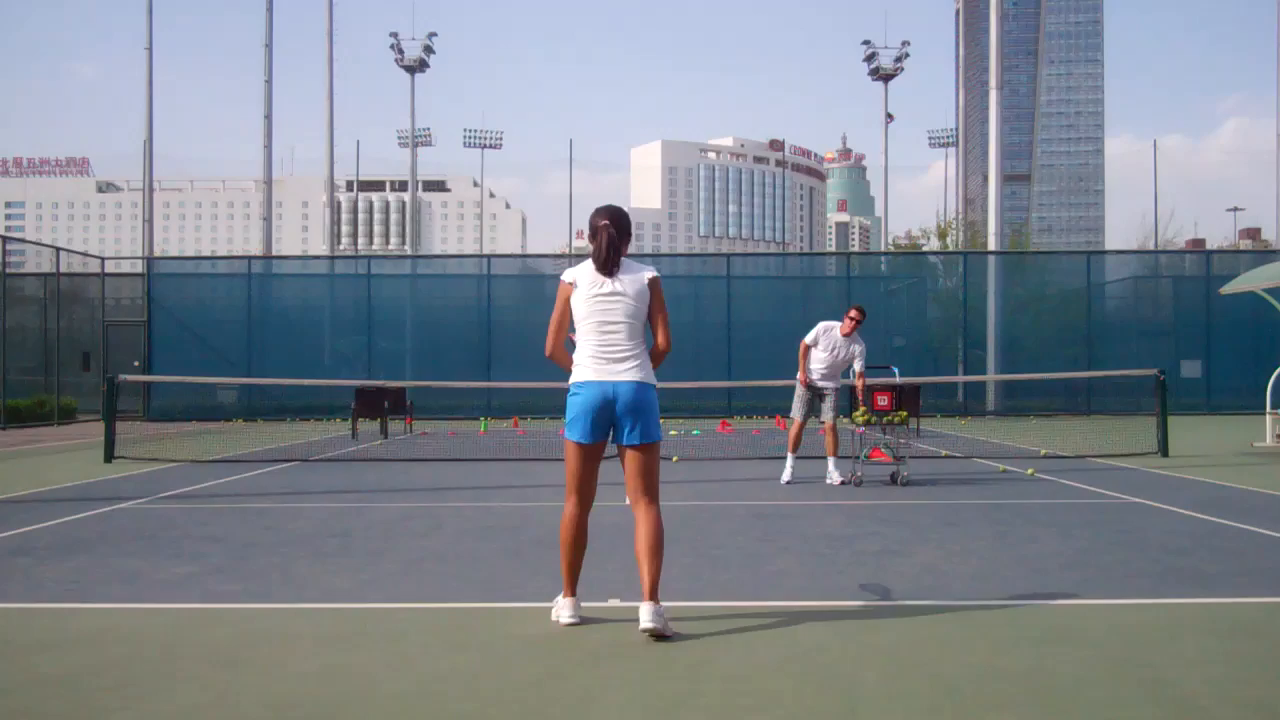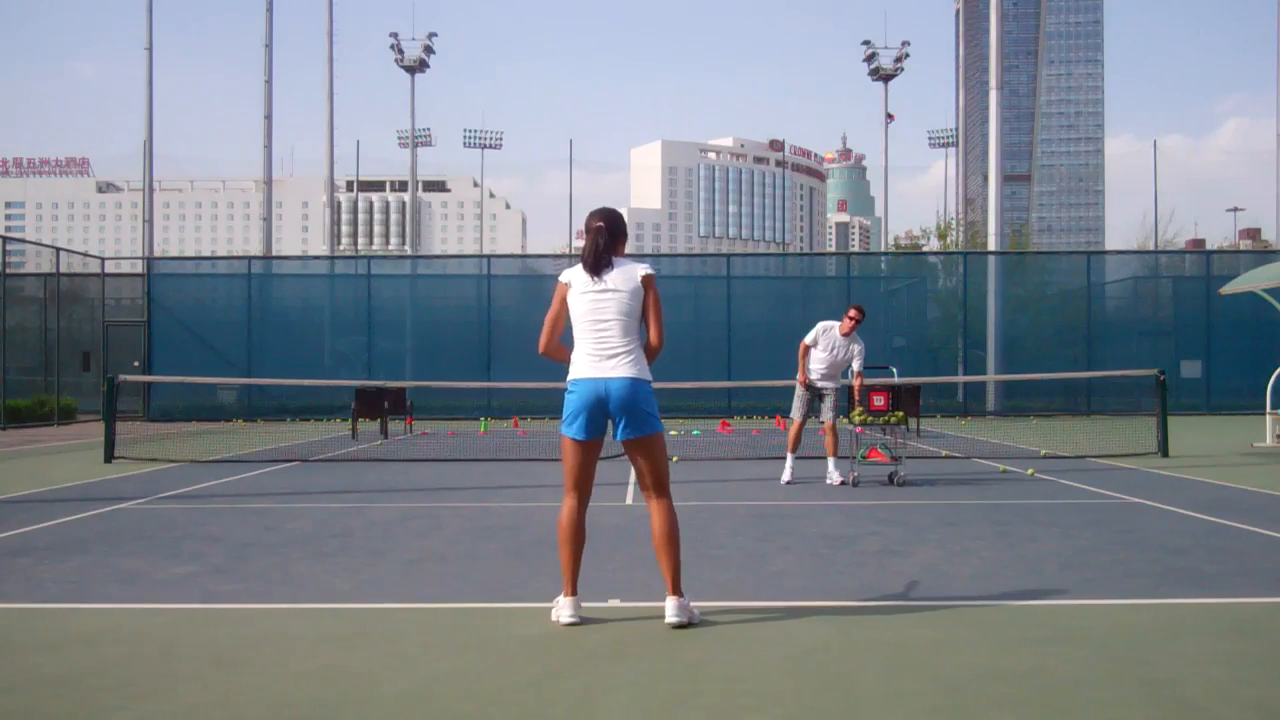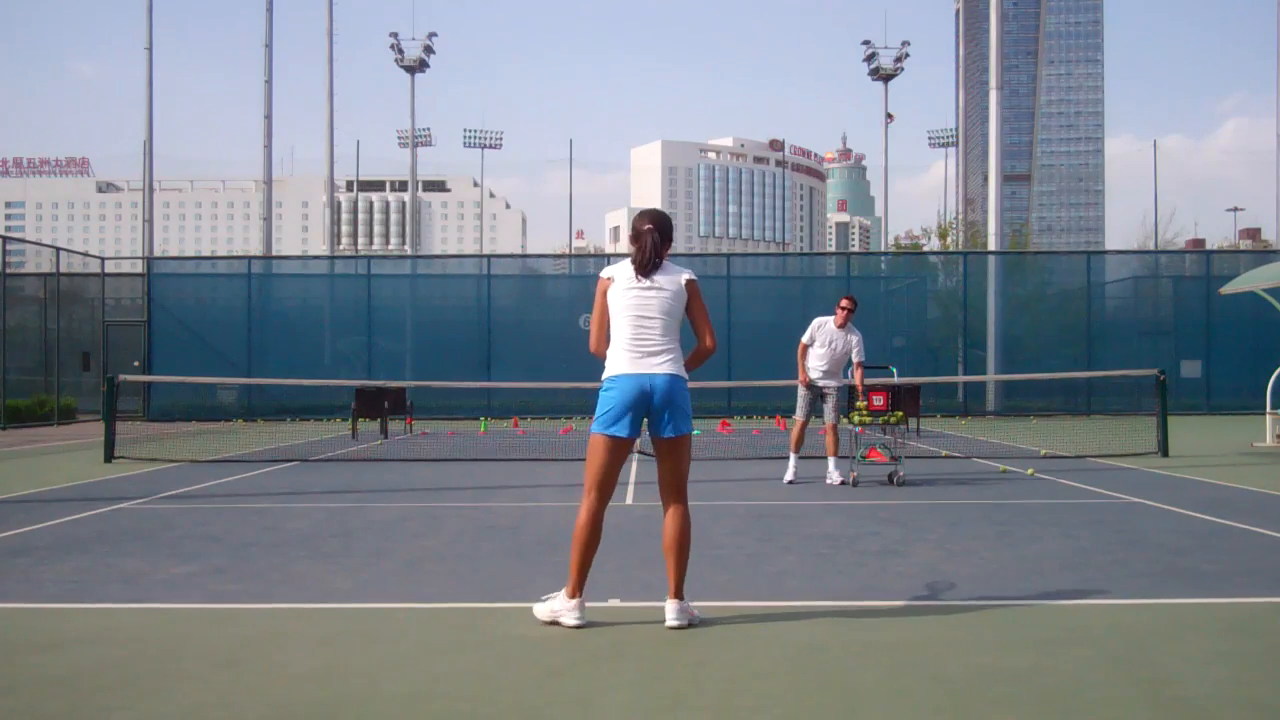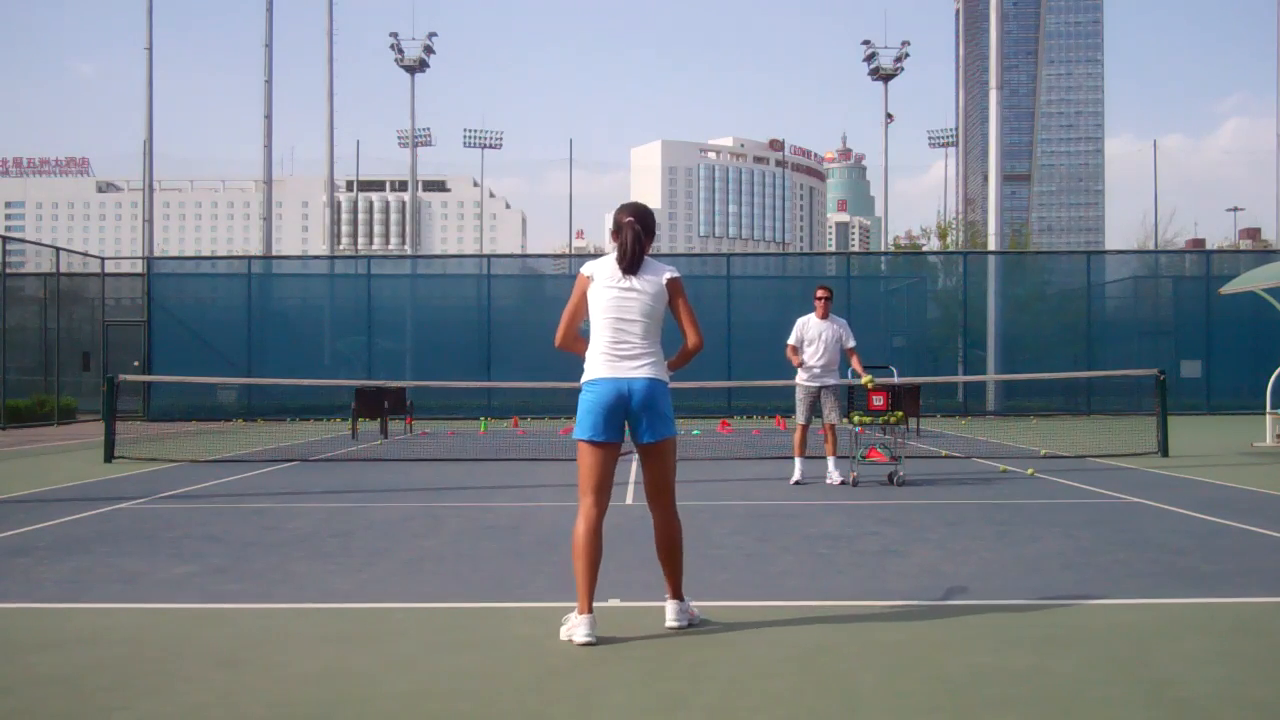
dt=0.4s
person 1, frame 1
left shoulder: (572, 278)
right shoulder: (647, 276)
left elbow: (553, 348)
right elbow: (663, 344)
left hip: (586, 390)
right hip: (635, 390)
left knee: (577, 502)
right knee: (644, 505)
left ankle: (569, 599)
right ankle: (650, 606)
person 1, frame 2
left shoulder: (569, 278)
right shoulder: (641, 273)
left elbow: (547, 346)
right elbow: (656, 340)
left hip: (582, 387)
right hip: (631, 386)
left knee: (575, 499)
right knee: (658, 496)
left ankle: (568, 599)
right ankle: (674, 600)
person 1, frame 3
left shoulder: (611, 275)
right shoulder: (684, 278)
left elbow: (597, 344)
right elbow: (708, 343)
left hip: (621, 385)
right hip: (670, 386)
left knee: (595, 497)
right knee: (675, 500)
left ankle: (572, 599)
right ankle: (676, 603)
person 1, frame 4
left shoulder: (592, 271)
right shoulder: (667, 276)
left elbow: (563, 339)
right elbow: (694, 341)
left hip: (599, 388)
right hip: (650, 388)
left knee: (590, 507)
right knee: (663, 506)
left ankle: (583, 615)
right ankle: (676, 604)
person 2, frame 1
left shoulder: (858, 346)
right shoulder: (824, 328)
left elbow: (859, 376)
right elbow: (804, 345)
left wrist: (861, 402)
right wrist: (802, 372)
left hip: (830, 385)
right hip: (807, 380)
left knee: (830, 426)
right knee: (799, 422)
left ankle: (832, 471)
right ankle: (789, 467)
person 2, frame 2
left shoulder: (857, 346)
right shoulder: (824, 328)
left elbow: (857, 375)
right elbow: (804, 346)
left wrist: (857, 402)
right wrist: (801, 372)
left hip: (830, 385)
right hip: (807, 380)
left knee: (830, 426)
right knee: (798, 422)
left ankle: (832, 471)
right ankle: (788, 467)
person 2, frame 3
left shoulder: (855, 337)
right shoulder: (818, 324)
left elbow: (858, 366)
right elbow: (802, 347)
left wrist: (860, 391)
right wrist: (801, 372)
left hip: (832, 383)
right hip: (809, 380)
left knee: (831, 426)
right knee: (800, 422)
left ankle: (832, 471)
right ankle: (792, 467)
person 2, frame 4
left shoulder: (840, 324)
right shoulder: (802, 322)
left elbow: (851, 353)
right elbow: (789, 349)
left wrist: (862, 372)
right wrist: (794, 358)
left hip: (830, 382)
right hip: (806, 381)
left knee: (830, 426)
right knee: (802, 425)
left ankle: (832, 471)
right ankle: (798, 470)
